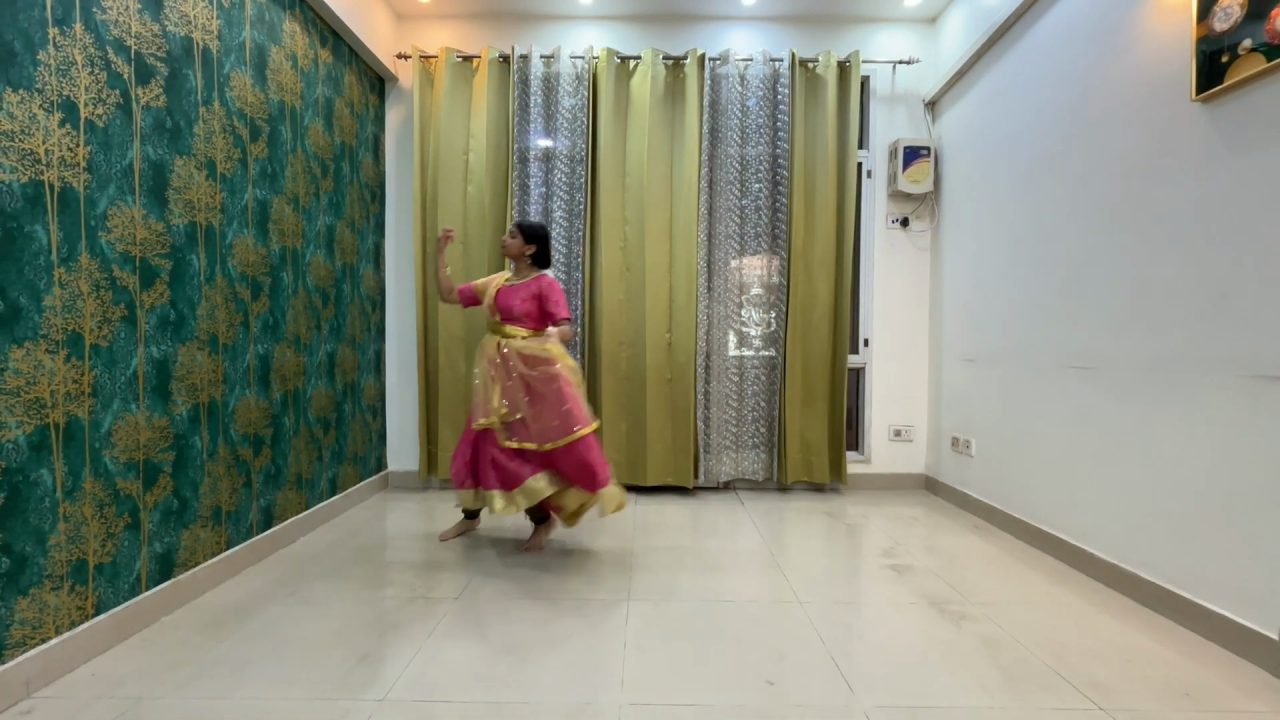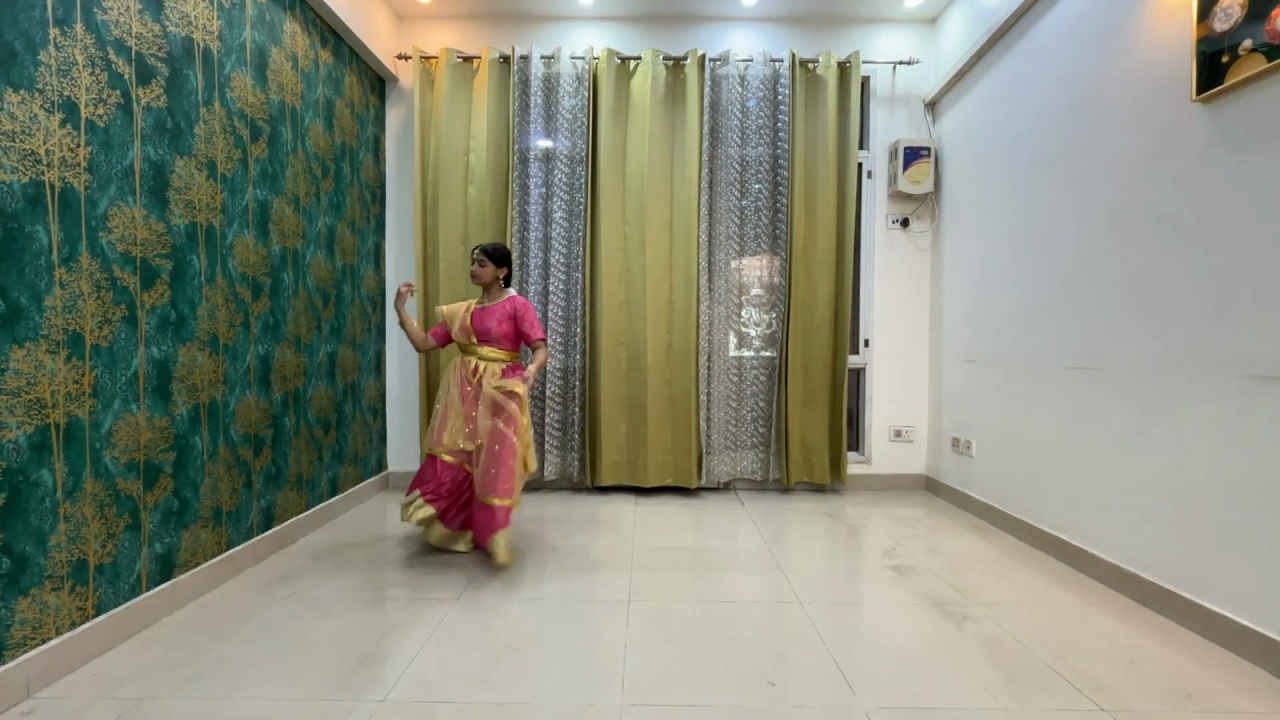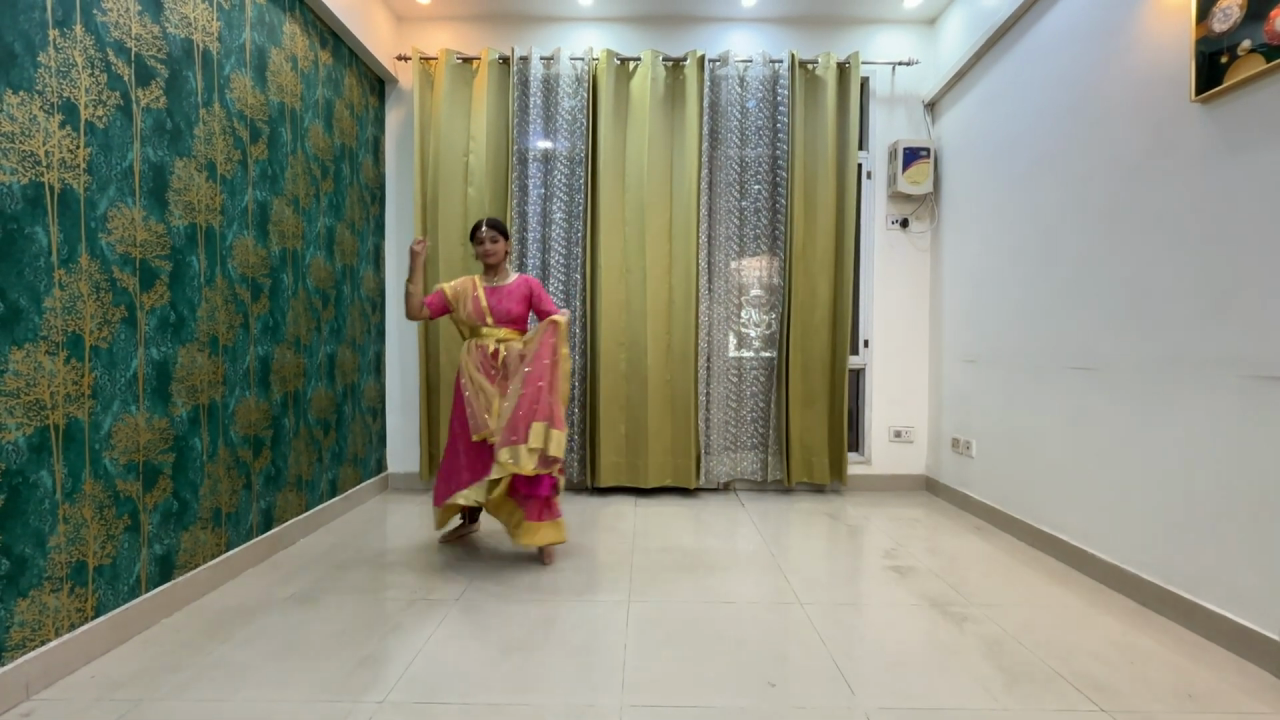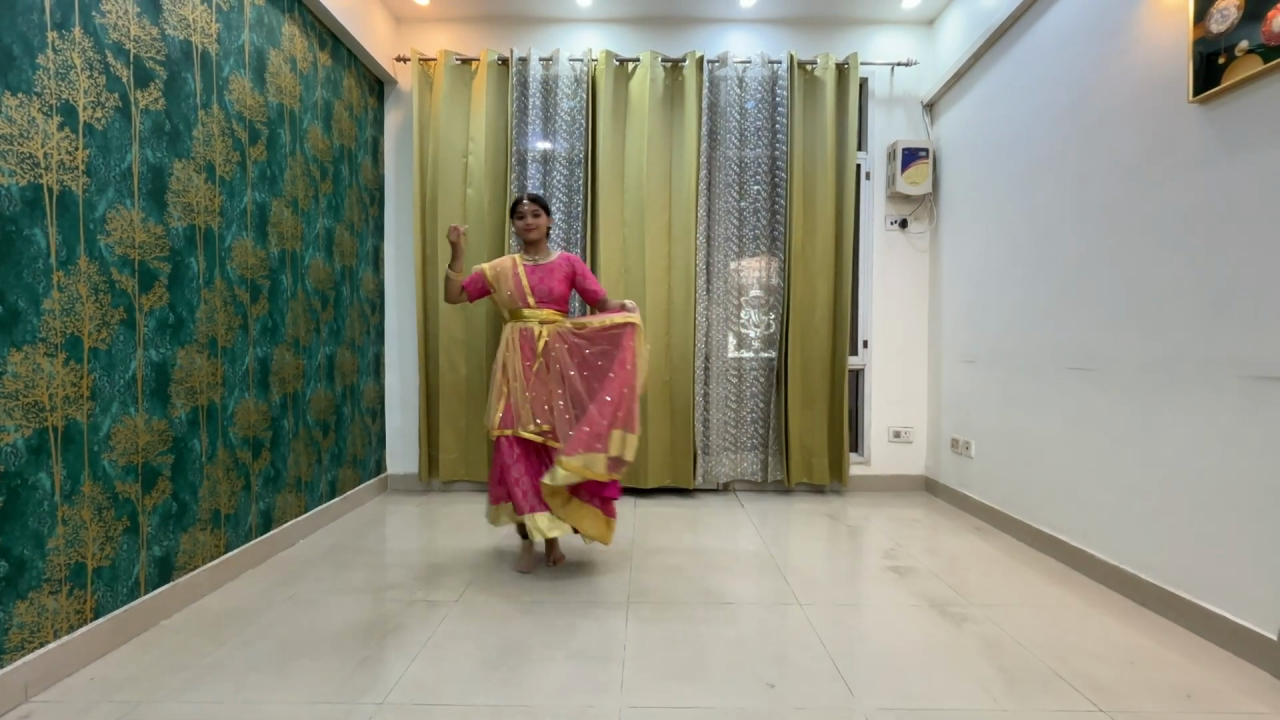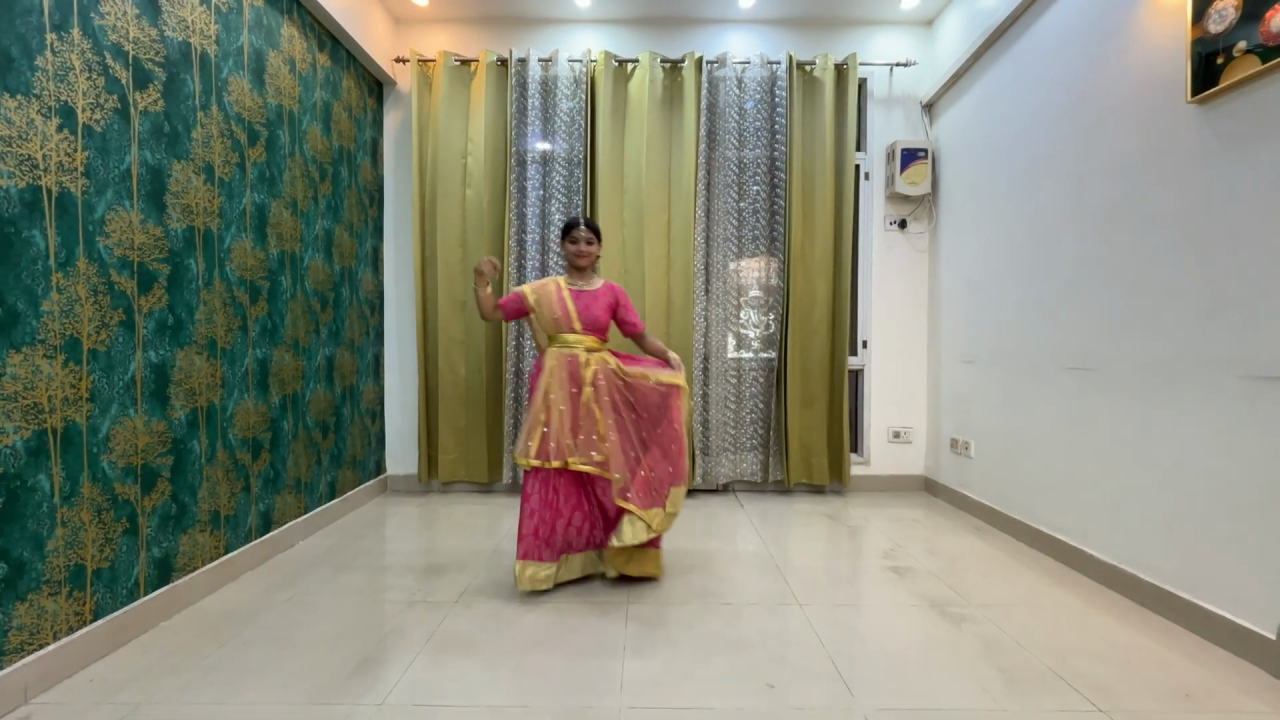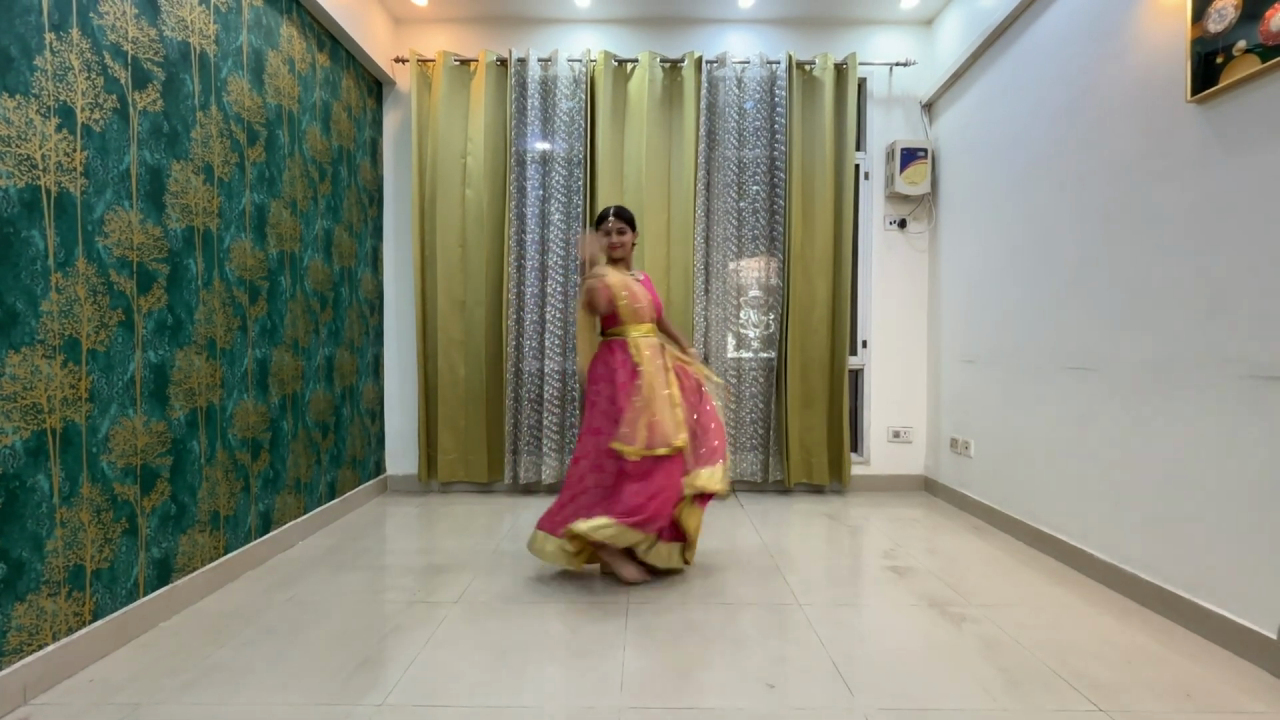
dt=0.3s
person 1, frame 1
left shoulder: (545, 284)
right shoulder: (496, 283)
left elbow: (566, 326)
right elbow: (448, 294)
left wrist: (553, 336)
right wrist: (441, 252)
left hip: (528, 369)
right hip: (497, 368)
left knee: (514, 440)
right knee: (488, 439)
left ankle: (544, 519)
right ankle: (471, 517)
person 1, frame 2
left shoulder: (517, 305)
right shoulder: (461, 311)
left elbow: (541, 349)
right elbow: (424, 344)
left wrist: (531, 372)
right wrist: (401, 307)
left hip: (497, 392)
right hip: (461, 390)
left knee: (489, 464)
right knee: (448, 461)
left ankle: (485, 534)
right ankle: (448, 529)
person 1, frame 3
left shoulder: (527, 285)
right shoulder: (460, 288)
left elbow: (554, 320)
right elbow: (414, 312)
left wrist: (559, 322)
right wrist: (416, 265)
left hip: (516, 372)
right hip: (477, 372)
left knee: (521, 446)
right knee: (478, 445)
left ankle: (537, 533)
right ankle: (469, 518)
person 1, frame 4
left shoulder: (569, 263)
right shoulder: (500, 269)
left elbow: (602, 303)
right elbow: (453, 296)
left wrist: (624, 307)
right wrist: (457, 251)
left hip: (560, 356)
right hip: (518, 358)
left knee: (564, 442)
right knee: (520, 446)
left ankle: (553, 536)
right ankle: (529, 537)
person 1, frame 5
left shoulder: (612, 292)
right shoulder: (541, 291)
left elbow: (639, 335)
right elbow: (490, 311)
left wrist: (667, 356)
right wrist: (483, 281)
left hip: (599, 384)
right hip: (555, 383)
left knee: (606, 470)
right knee: (553, 474)
left ankle: (619, 552)
right ankle: (548, 561)
person 1, frame 6
left shoulder: (641, 280)
right shoulder: (602, 279)
right elbow: (597, 305)
left wrist: (683, 348)
right wrist: (593, 267)
left hip: (653, 370)
right hip: (621, 371)
left knee: (661, 461)
right knee: (643, 462)
right ankle: (613, 547)
